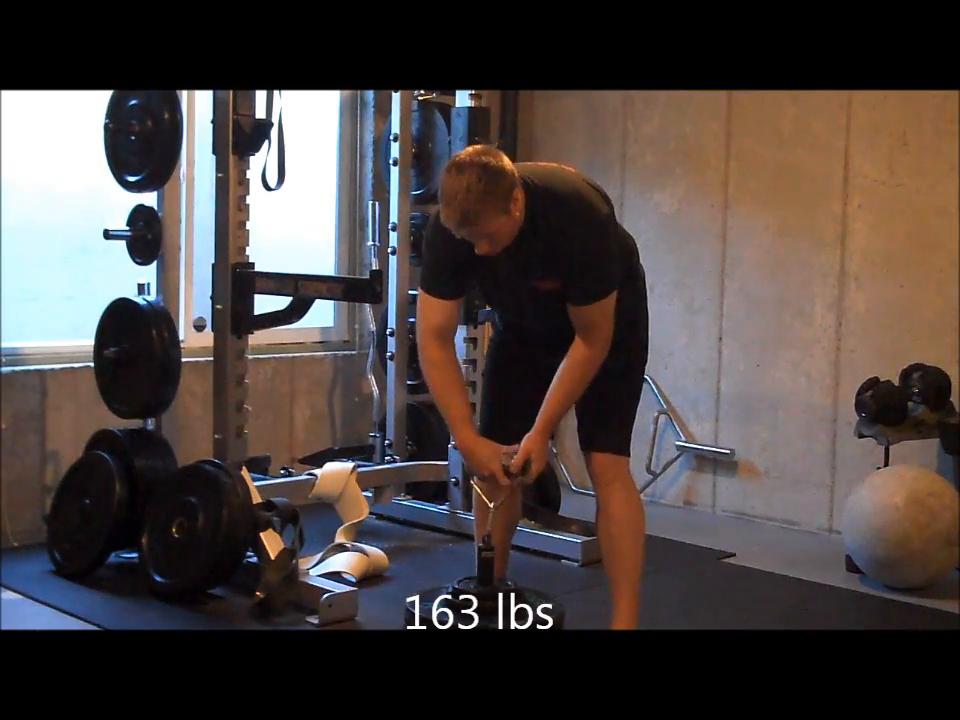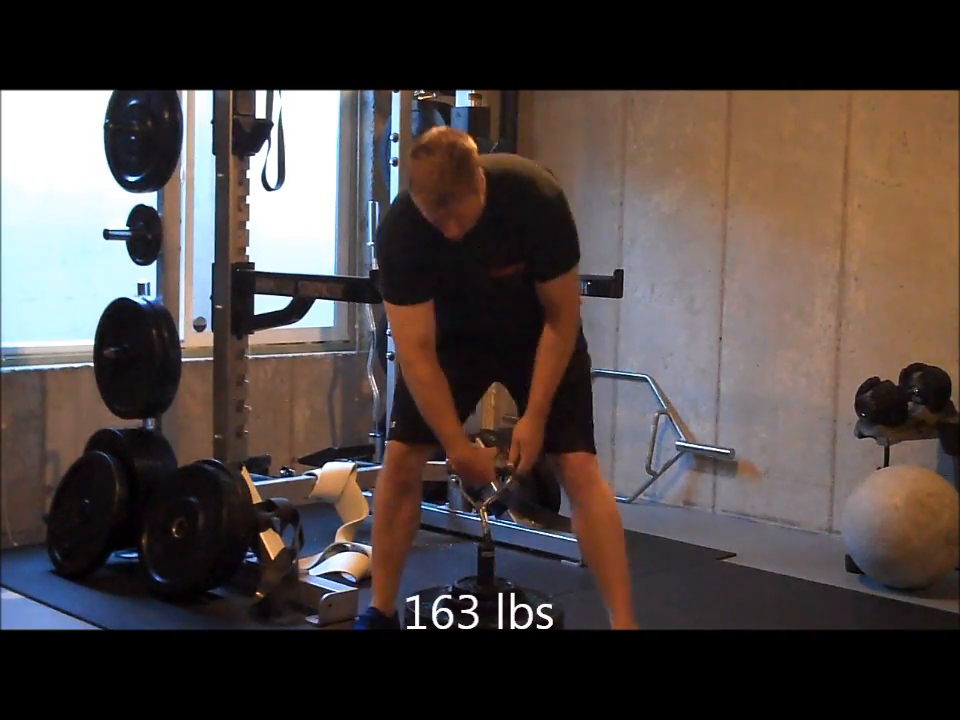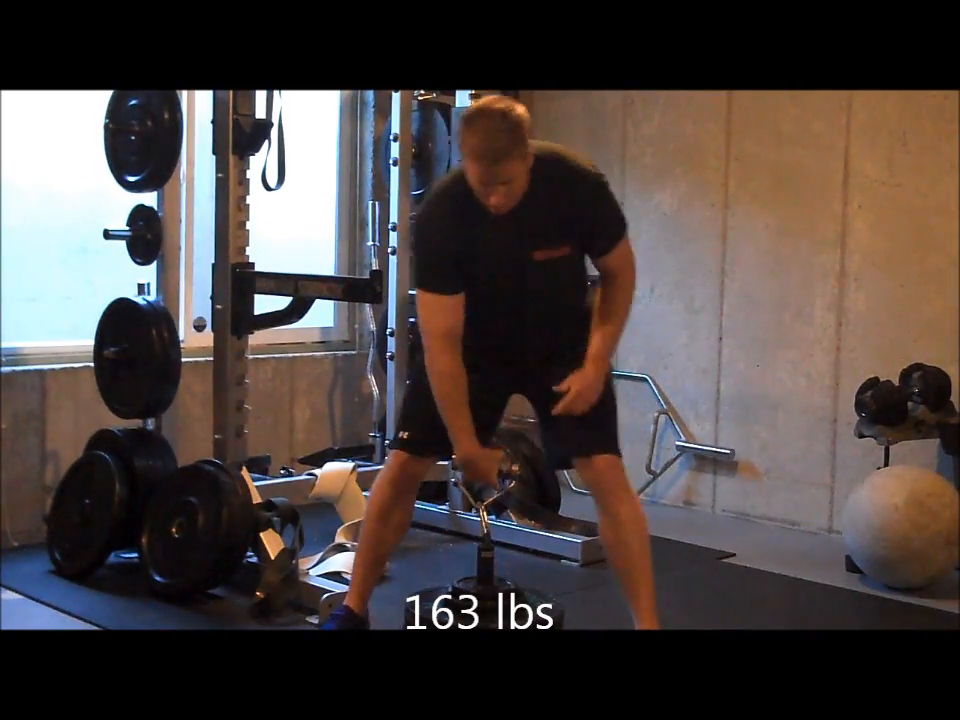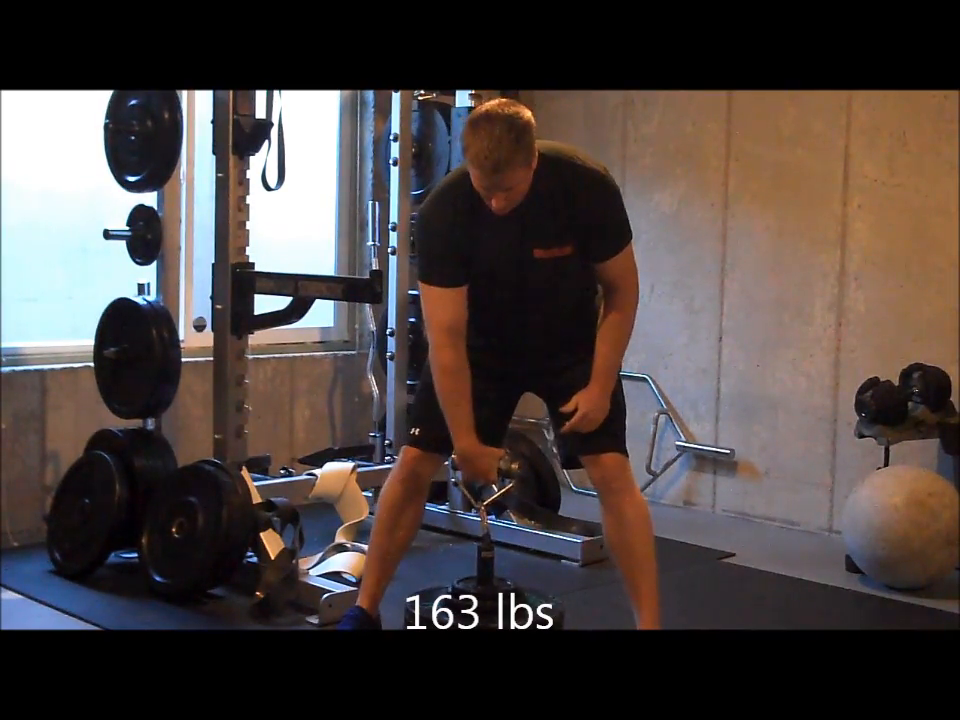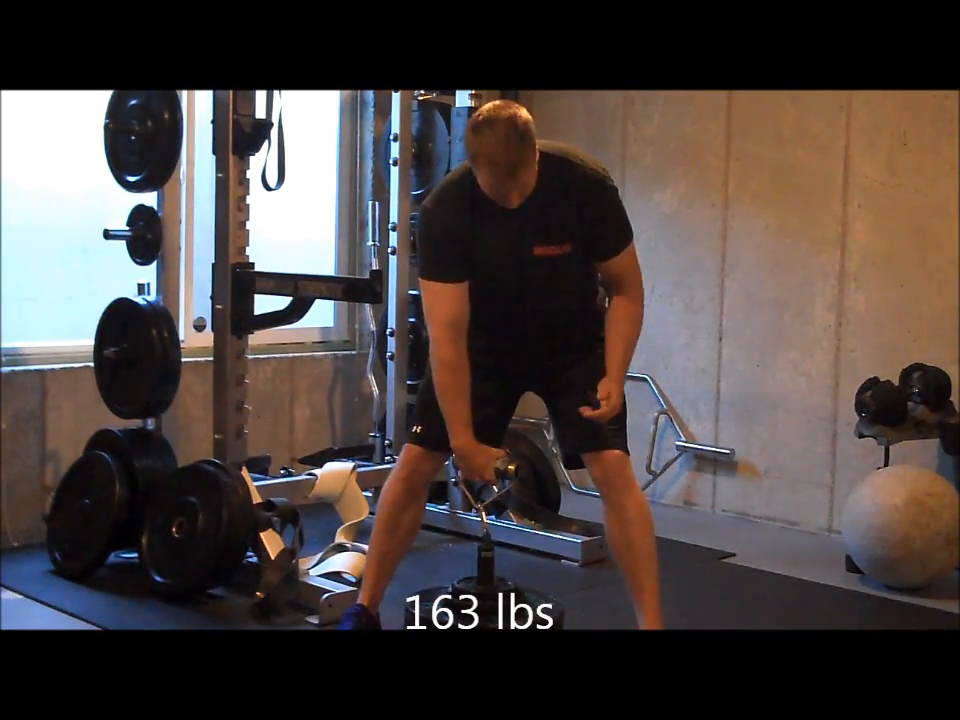
dt=1s
person 1, frame 1
left shoulder: (580, 215)
right shoulder: (448, 228)
left elbow: (592, 339)
right elbow: (434, 338)
left wrist: (542, 431)
right wrist: (467, 439)
left hip: (604, 320)
right hip: (521, 323)
left knee: (606, 466)
right knee: (492, 462)
left ankle: (626, 621)
person 1, frame 2
left shoulder: (534, 197)
right shoulder: (400, 227)
left elbow: (562, 313)
right elbow: (415, 350)
left wrist: (535, 417)
right wrist: (457, 447)
left hip: (537, 332)
right hip: (452, 334)
left knee: (577, 465)
right knee: (401, 458)
left ankle: (624, 623)
right ankle: (381, 613)
person 1, frame 3
left shoulder: (578, 185)
right shoulder: (439, 216)
left elbow: (619, 272)
right elbow: (442, 344)
left wrist: (597, 363)
right wrist: (466, 447)
left hip: (564, 345)
right hip: (475, 342)
left knee: (605, 473)
right knee: (403, 465)
left ankle: (648, 624)
right ankle: (351, 610)
person 1, frame 4
left shoulder: (587, 186)
right shoulder: (441, 213)
left elbow: (622, 290)
right elbow: (447, 337)
left wrist: (600, 385)
right wrist: (465, 442)
left hip: (572, 343)
right hip: (483, 343)
left knee: (611, 471)
right knee: (413, 464)
left ankle: (649, 623)
right ankle: (364, 610)
person 1, frame 5
left shoulder: (586, 185)
right shoulder: (443, 211)
left elbow: (626, 287)
right elbow: (447, 334)
left wrist: (615, 376)
right wrist: (462, 439)
left hip: (572, 344)
right hip: (484, 344)
left knee: (612, 467)
right knee: (415, 462)
left ankle: (652, 623)
right ankle: (364, 608)
